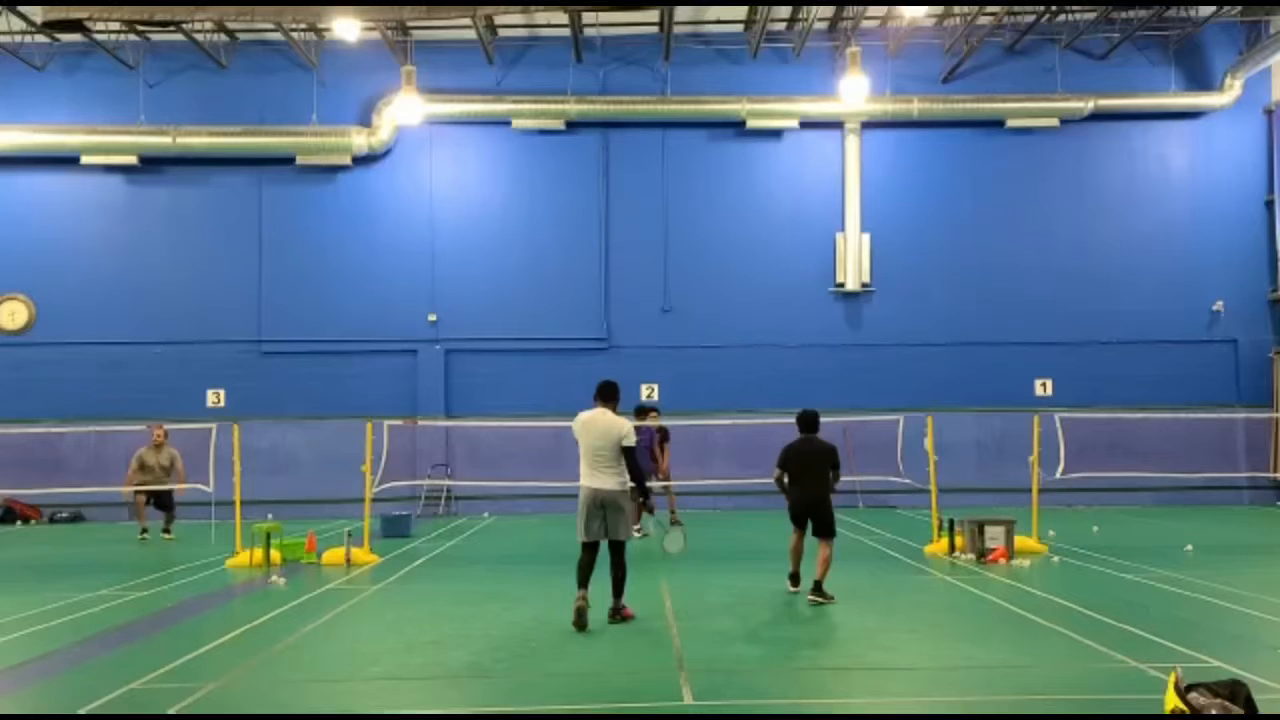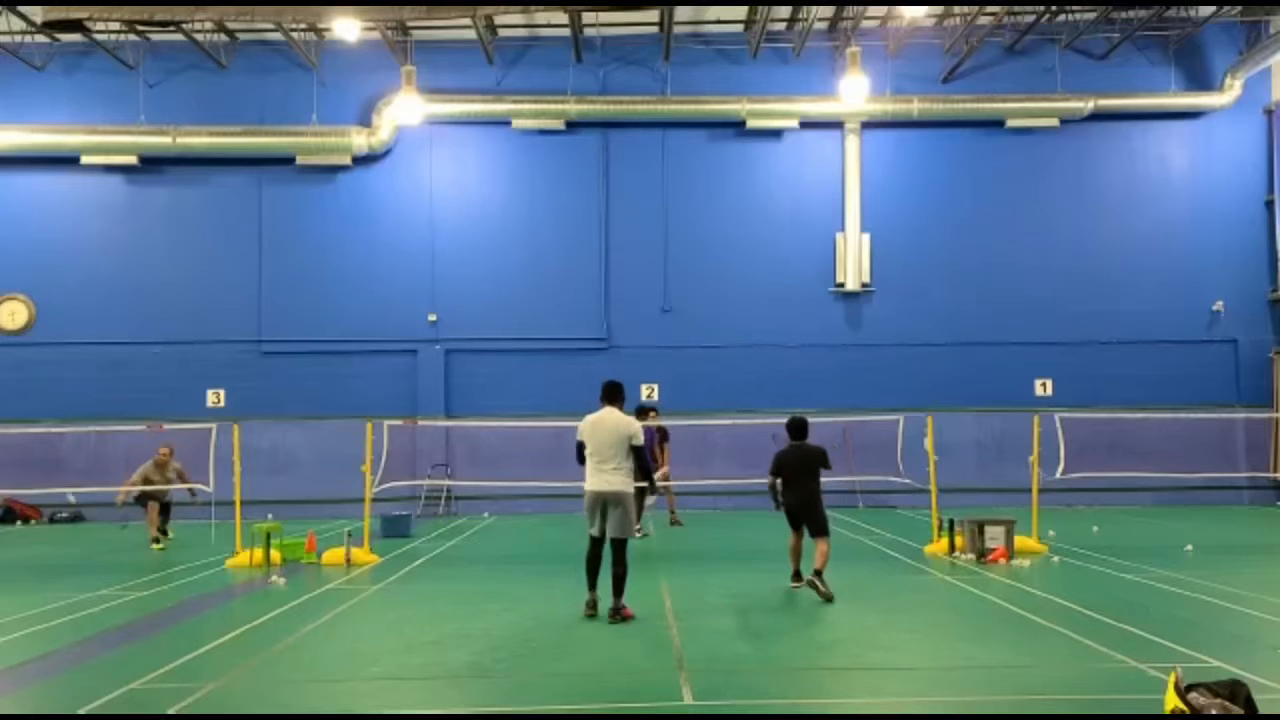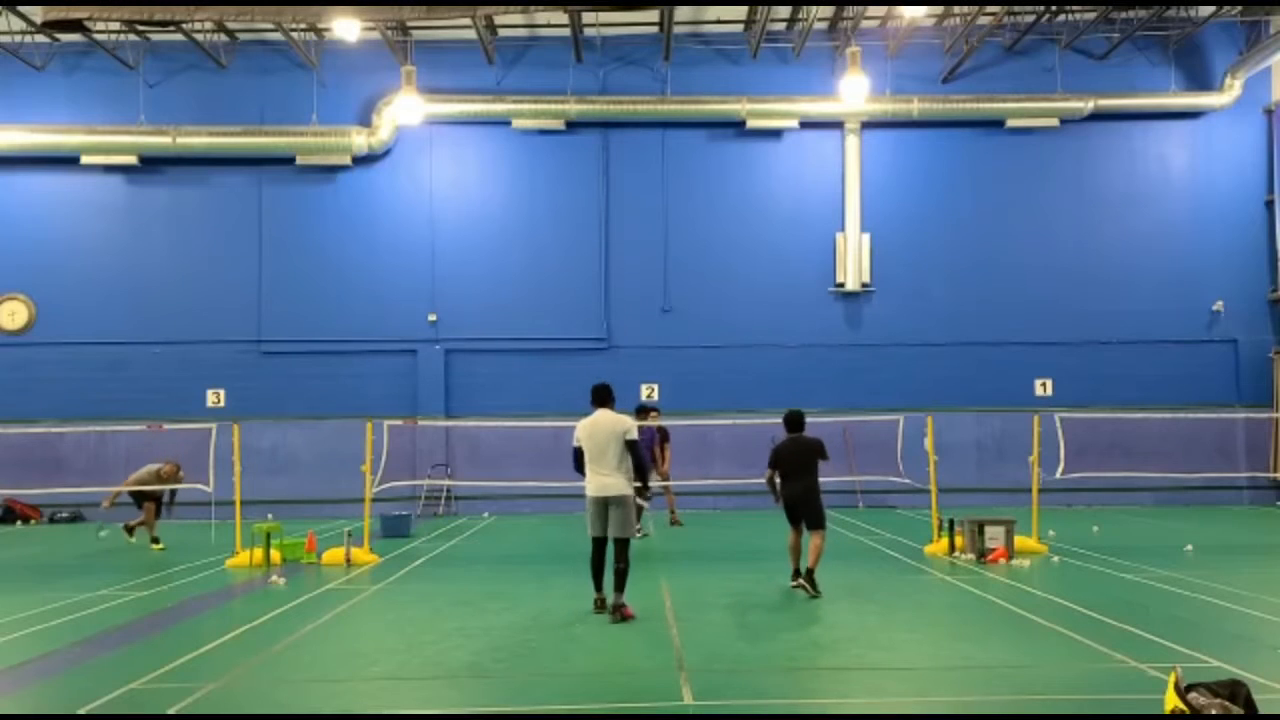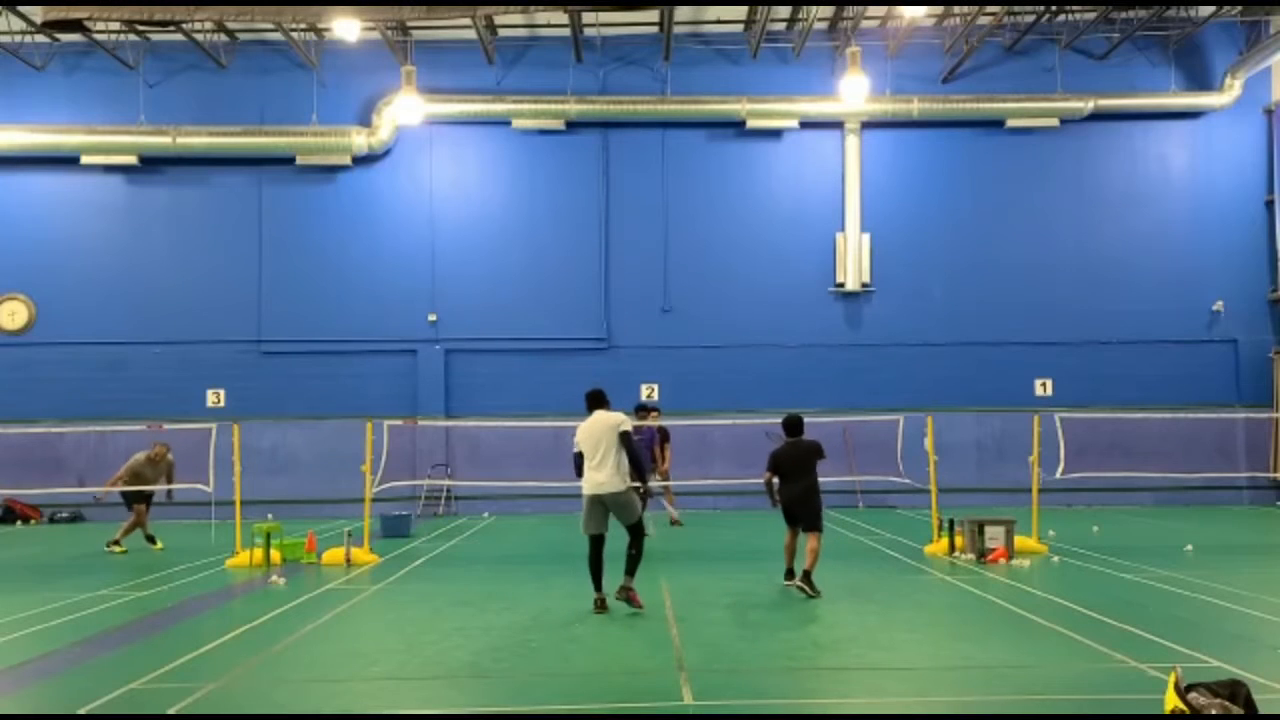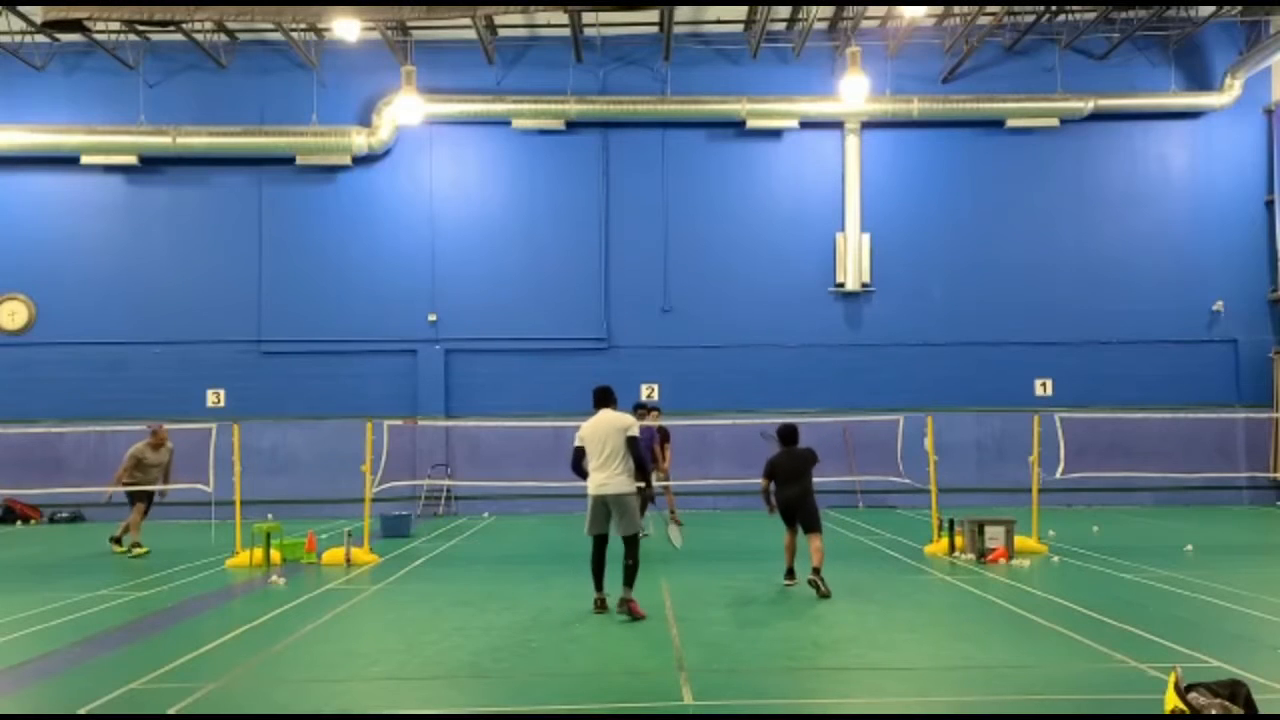
dt=0.3s
person 1, frame 1
left shoulder: (580, 420)
right shoulder: (623, 426)
right elbow: (633, 466)
right wrist: (644, 496)
left hip: (589, 489)
right hip: (616, 490)
left knee: (588, 547)
right knee: (617, 550)
left ankle: (582, 597)
right ankle: (617, 607)
person 1, frame 2
left shoulder: (586, 422)
right shoulder: (631, 424)
right elbow: (642, 462)
right wrist: (651, 482)
left hip: (593, 489)
right hip: (621, 490)
left knee: (595, 542)
right knee: (618, 548)
left ankle: (592, 598)
right ankle: (617, 607)
person 1, frame 3
left shoulder: (581, 426)
right shoulder: (625, 422)
left elbow: (578, 465)
right elbow: (637, 458)
right wrist: (645, 484)
left hip: (594, 491)
right hip: (621, 490)
left knee: (598, 545)
right knee: (621, 547)
left ankle: (599, 598)
right ankle: (618, 602)
person 1, frame 4
left shoulder: (581, 429)
right shoulder: (619, 418)
right elbow: (632, 451)
right wrist: (643, 481)
left hip: (590, 490)
right hip: (618, 487)
left knee: (595, 544)
right knee: (637, 532)
left ankle: (599, 598)
right ankle: (627, 586)
person 1, frame 5
left shoulder: (585, 427)
right shoulder: (627, 420)
left elbow: (575, 464)
right elbow: (637, 456)
right wrist: (648, 485)
left hip: (595, 490)
right hip: (622, 489)
left knee: (599, 544)
right knee: (631, 544)
left ankle: (599, 598)
right ankle: (626, 598)
person 2, frame 1
left shoulder: (789, 449)
right shoulder: (828, 449)
left elbow: (777, 476)
right elbow: (836, 476)
left wrist: (787, 493)
right wrist: (831, 487)
left hip: (797, 501)
right hip: (821, 501)
left knee: (798, 533)
right knee: (826, 544)
left ankle: (794, 578)
right ankle: (817, 588)
person 2, frame 2
left shoulder: (780, 456)
right shoulder: (818, 452)
left elbow: (771, 483)
right elbow: (827, 467)
left wrist: (776, 500)
left hip: (790, 503)
right hip: (812, 502)
left knee: (796, 534)
right knee: (822, 542)
left ankle: (796, 575)
right ankle: (817, 575)
person 2, frame 3
left shoulder: (778, 449)
right shoulder: (815, 444)
left elbow: (769, 477)
right elbow: (824, 458)
left wrist: (775, 493)
left hip: (788, 497)
right hip: (810, 495)
left knee: (795, 531)
right knee: (817, 534)
left ankle: (796, 574)
right ankle: (808, 576)
person 2, frame 4
left shoulder: (777, 453)
right shoulder: (813, 446)
left elbow: (767, 479)
right elbow: (821, 456)
left wrist: (772, 497)
left hip: (787, 499)
right hip: (809, 497)
left knee: (792, 532)
right knee: (814, 537)
left ankle: (789, 574)
right ankle: (806, 577)
person 2, frame 5
left shoulder: (773, 461)
right shoulder: (807, 453)
left elbow: (764, 486)
left wrist: (769, 503)
left hip: (783, 502)
right hip: (804, 500)
left knee: (791, 531)
right knee: (815, 538)
left ankle: (789, 573)
right ankle: (816, 573)
